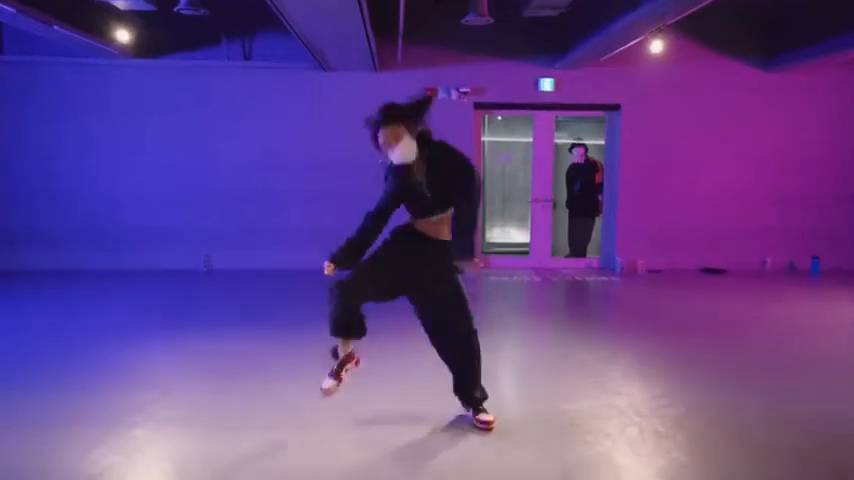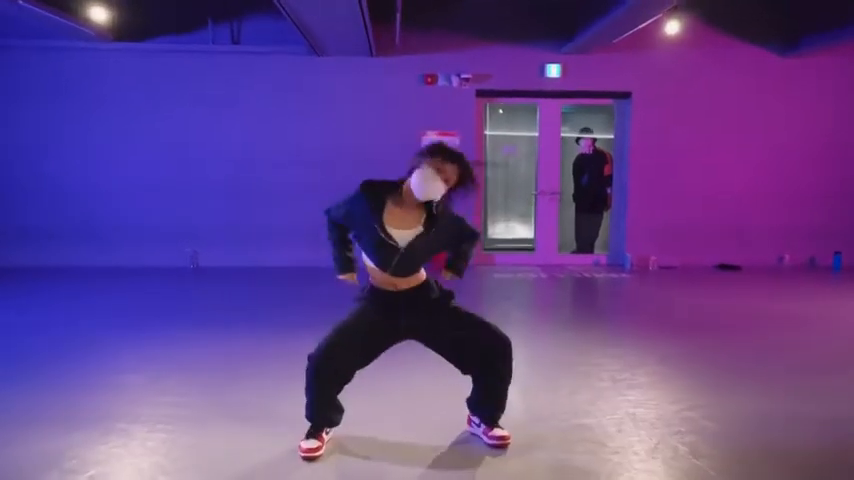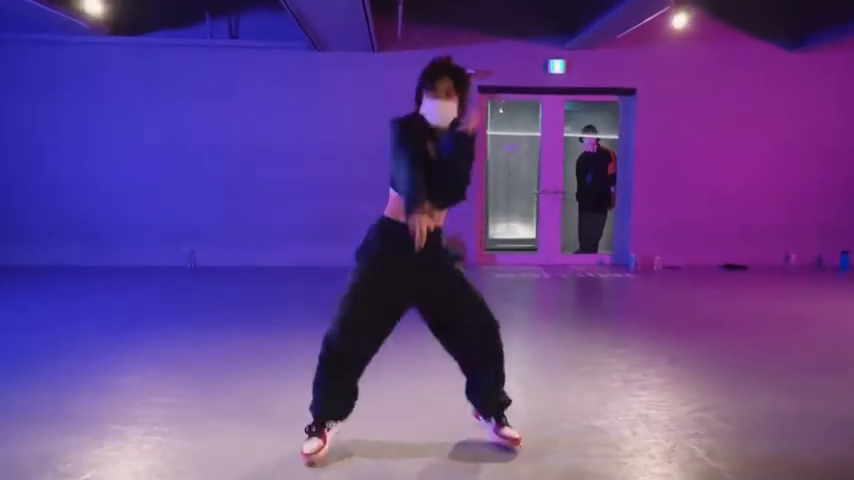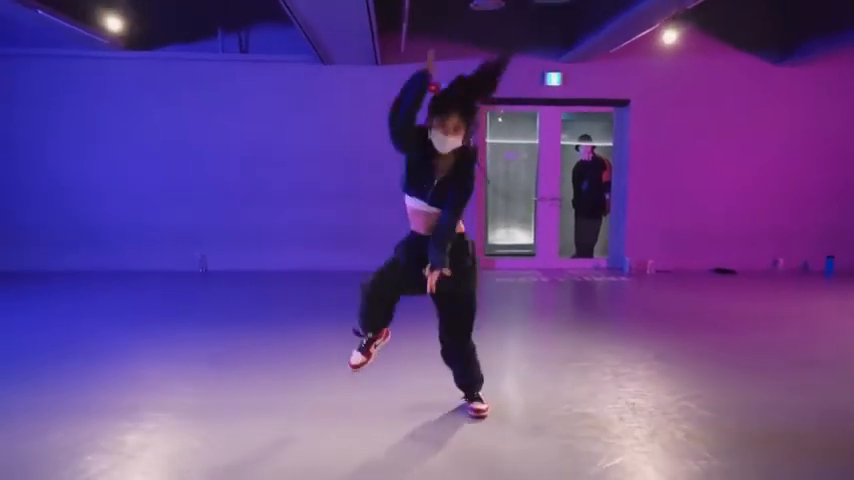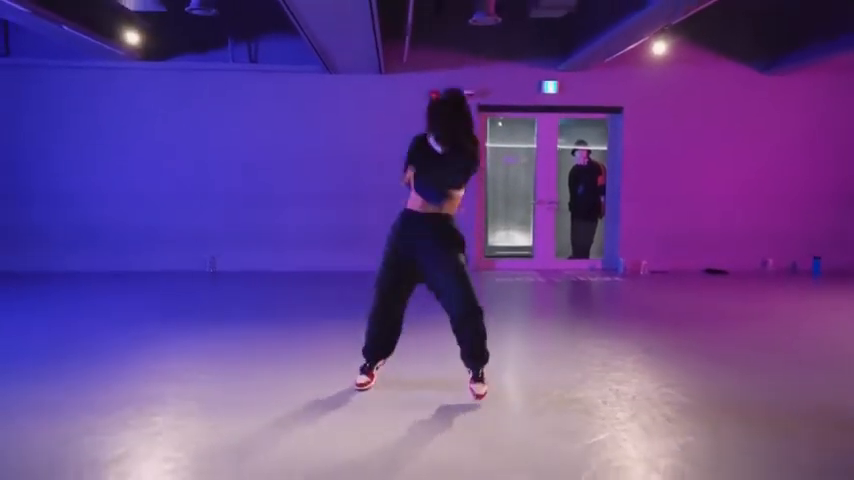
dt=0.3s
person 1, frame 1
left shoulder: (447, 160)
right shoulder: (397, 175)
left elbow: (468, 198)
right elbow: (376, 218)
left wrist: (465, 246)
right wrist: (342, 255)
left hip: (439, 256)
right hip: (405, 246)
left knee: (458, 330)
right knee: (347, 290)
left ankle: (473, 401)
right ankle: (345, 353)
person 1, frame 2
left shoulder: (442, 221)
right shoulder: (368, 200)
left elbow: (469, 239)
right elbow: (335, 218)
left wrist: (456, 265)
right wrist: (343, 264)
left hip: (423, 300)
right hip: (379, 305)
left knee: (494, 349)
right knee: (325, 361)
left ankle: (484, 417)
right ankle: (320, 424)
person 1, frame 3
left shoulder: (457, 143)
right shoulder: (407, 133)
left elbow: (454, 189)
right elbow: (408, 167)
left wrist: (465, 134)
right wrist: (417, 204)
left hip: (430, 251)
right hip: (389, 245)
left knee: (482, 330)
right knee: (349, 334)
left ankle: (493, 412)
right ankle: (324, 419)
person 1, frame 4
left shoulder: (464, 165)
right shoulder: (416, 144)
left elbow: (449, 216)
right elbow: (398, 126)
left wrist: (439, 261)
right wrist: (422, 78)
left hip: (451, 247)
right hip: (416, 244)
left knee: (456, 329)
right knee: (377, 290)
left ankle: (471, 389)
right ankle: (373, 332)
person 1, frame 5
left shoulder: (464, 152)
right shoulder: (419, 148)
left elbow: (455, 171)
right elbow: (426, 187)
left hip: (441, 236)
right hip: (407, 232)
left knee: (464, 304)
right knee: (385, 302)
left ankle: (476, 369)
right ankle: (372, 362)
person 2, frame 1
left shoulder: (594, 165)
right shoulder: (572, 167)
left elbow: (599, 187)
left wrist: (598, 205)
left hip: (588, 208)
right hip: (574, 207)
left knee: (583, 237)
right knee: (574, 238)
left ankle: (579, 257)
right ankle: (574, 257)
person 2, frame 2
left shoulder: (603, 156)
right shoulder: (579, 158)
left elbow: (608, 181)
left wrist: (607, 198)
left hip: (596, 202)
right hip: (581, 201)
left knee: (590, 232)
right knee: (581, 234)
left ankle: (586, 252)
right ankle: (581, 252)
person 2, frame 3
left shoulder: (607, 155)
right shoulder: (583, 157)
left elbow: (612, 179)
left wrist: (611, 198)
left hip: (600, 201)
right hip: (585, 200)
left knee: (594, 231)
right knee: (584, 233)
left ankle: (589, 252)
right ankle: (585, 253)
person 2, frame 4
left shoulder: (602, 163)
right shoulder: (579, 165)
left elbow: (607, 187)
left wrist: (606, 204)
left hip: (595, 207)
right hip: (581, 207)
left knee: (590, 237)
right knee: (580, 238)
left ankle: (586, 258)
right ankle: (581, 257)
person 2, frame 5
left shoulder: (597, 168)
right shoulder: (574, 170)
left elbow: (602, 190)
right elbow: (572, 189)
left wrist: (602, 208)
left hip: (591, 210)
right hip: (577, 209)
left knee: (585, 239)
right knee: (576, 239)
left ankle: (582, 258)
right ankle: (577, 258)
